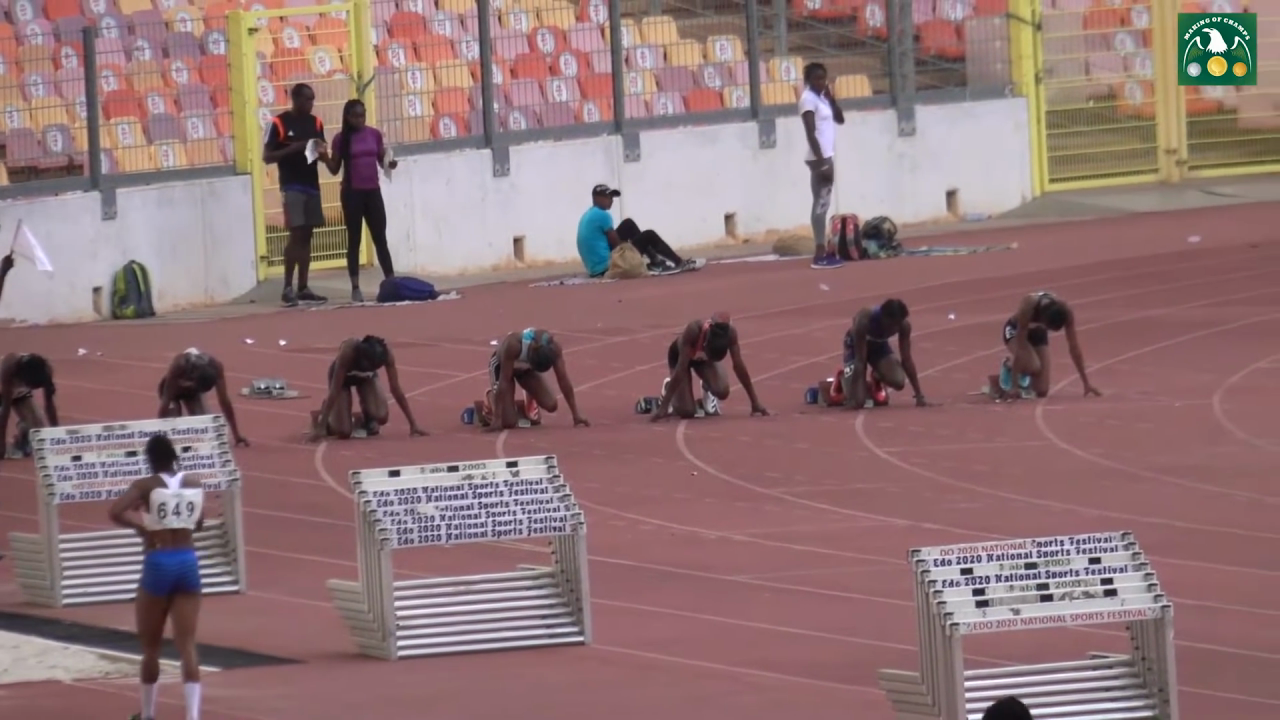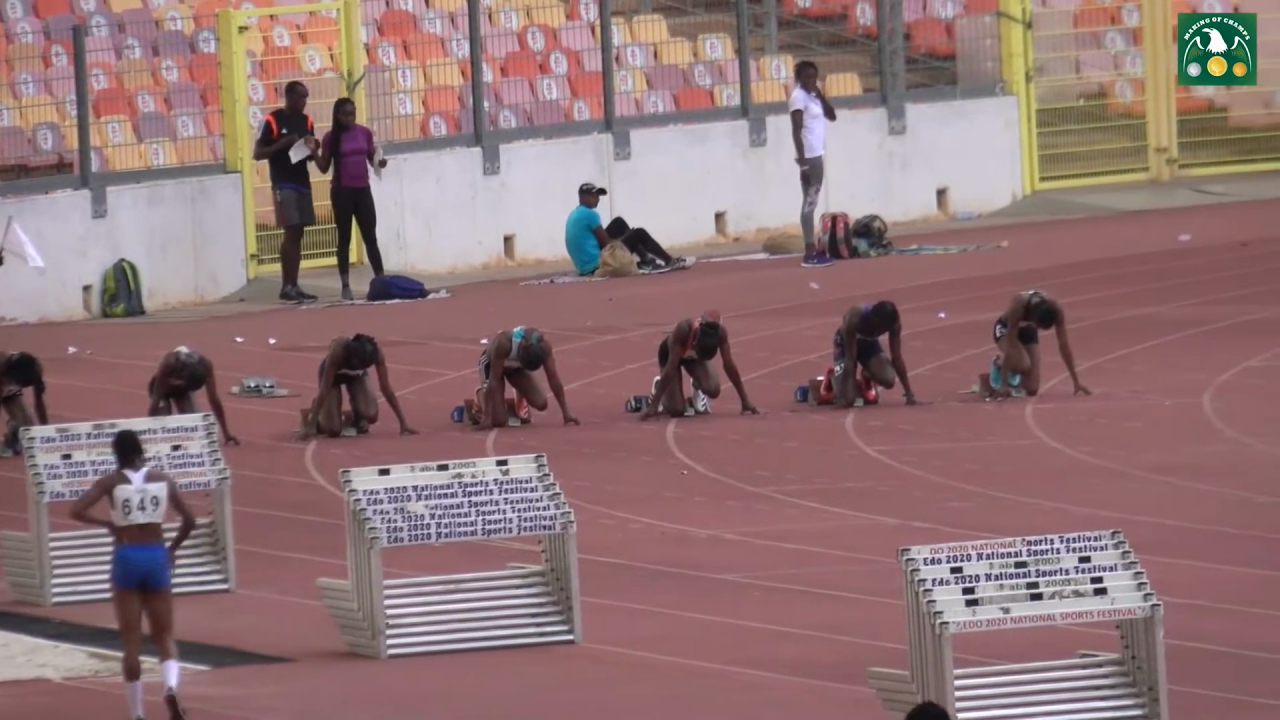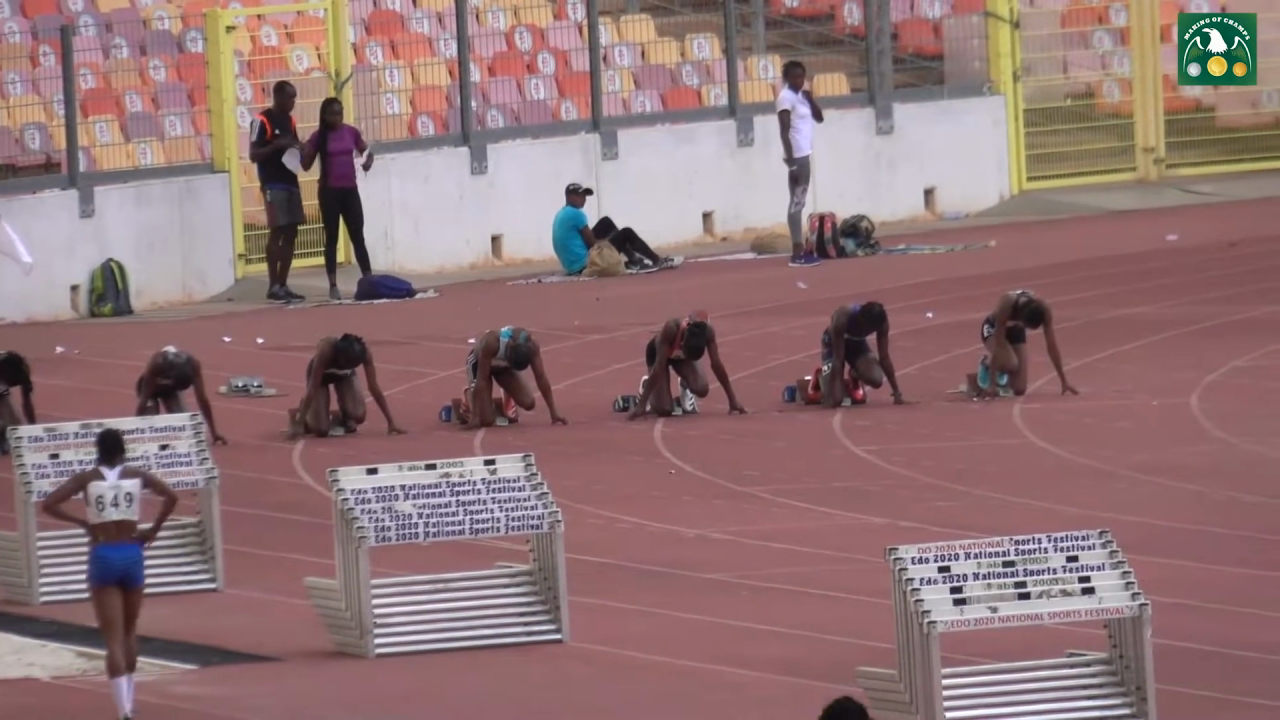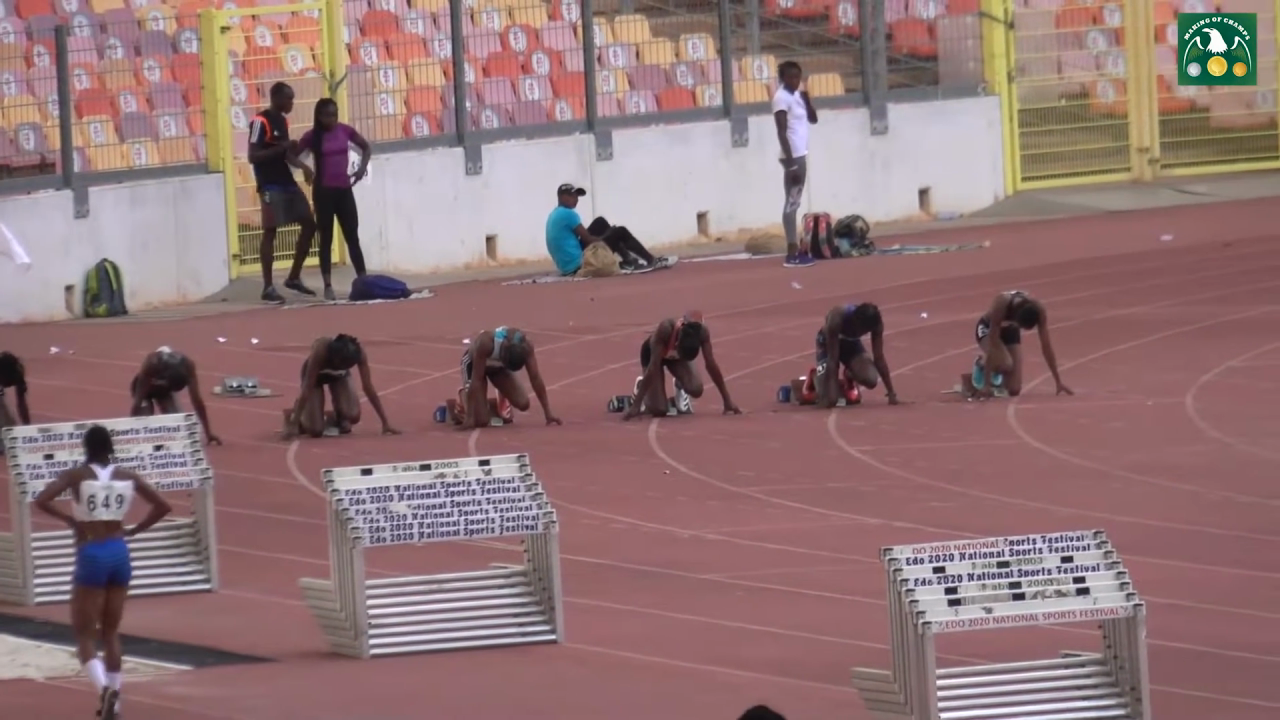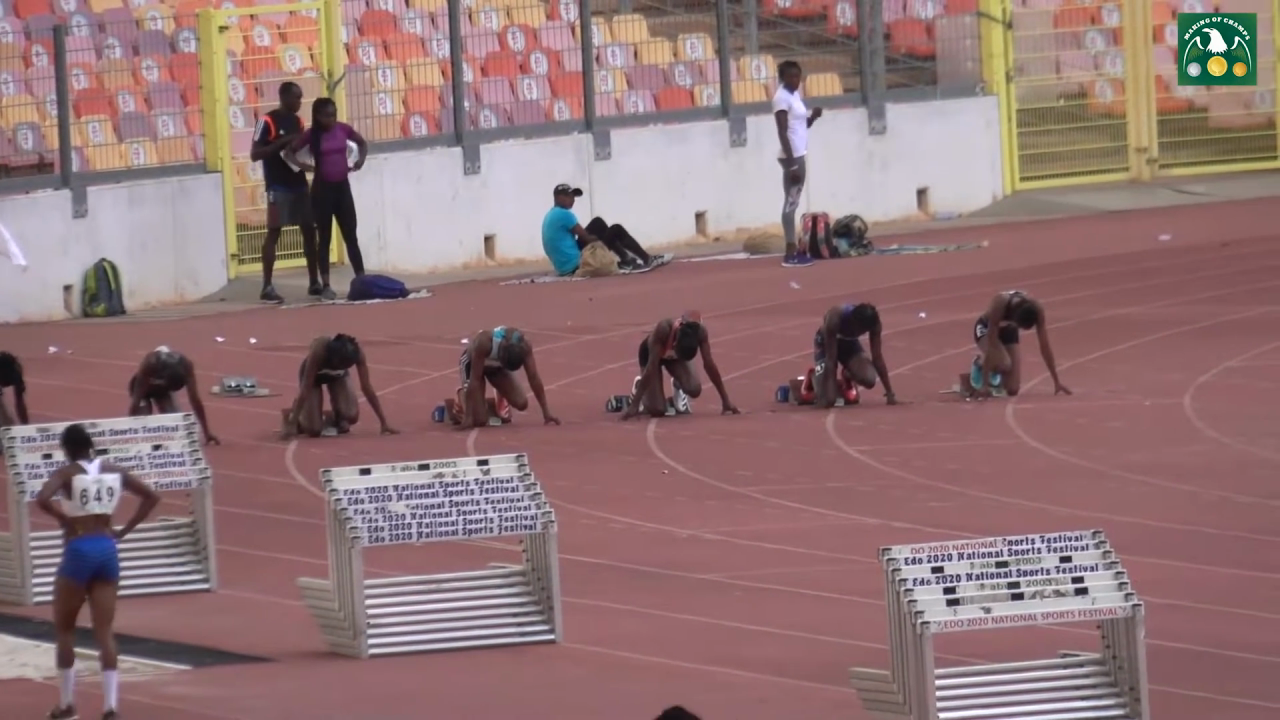
dt=0.3s
person 1, frame 1
left shoulder: (146, 485)
right shoulder: (195, 484)
left elbow: (114, 513)
left wrist: (140, 526)
left hip: (157, 565)
right hip: (188, 564)
left knee: (151, 648)
right knee: (187, 646)
person 1, frame 2
left shoulder: (111, 481)
right shoulder: (162, 479)
left elbow: (76, 511)
right elbow: (189, 521)
left wrist: (108, 523)
right wrist: (172, 550)
left hip: (126, 560)
right hip: (156, 558)
left knee: (132, 643)
right knee: (165, 637)
right ankle: (171, 688)
person 1, frame 3
left shoulder: (86, 478)
right shoulder: (137, 475)
left elbow: (48, 505)
right elbow: (171, 496)
left wrist: (82, 522)
right wrist: (153, 530)
left hip: (103, 558)
right hip: (132, 555)
left knee: (113, 641)
right knee: (128, 634)
person 1, frame 4
left shoulder: (76, 475)
right shoulder: (128, 477)
left elbow: (41, 500)
right elbow: (163, 507)
left wrist: (70, 520)
right wrist: (134, 530)
left hip: (90, 557)
right hip: (119, 554)
left knee: (84, 637)
right knee: (110, 634)
left ankle: (105, 688)
person 1, frame 5
left shoulder: (66, 473)
right shoulder: (114, 471)
left elbow: (42, 500)
right elbow: (151, 497)
left wrist: (63, 517)
right wrist: (123, 530)
left hip: (78, 552)
right hip: (107, 551)
left knee: (63, 631)
right knee: (104, 633)
person 2, frame 1
left shoulder: (316, 122)
right shoulder: (279, 123)
left elbow: (323, 157)
right elbow: (267, 157)
left wrist: (322, 151)
right wrist: (291, 149)
left hip: (312, 186)
right hip: (291, 187)
left knee: (306, 236)
right knee: (296, 234)
left ankle: (303, 288)
right ankle: (288, 288)
person 2, frame 2
left shoulder: (306, 121)
right shoulder: (272, 120)
right elbow: (258, 154)
left wrist: (312, 148)
right wrist: (283, 143)
left hip: (303, 184)
right hip: (284, 185)
left knee: (298, 235)
right knee: (291, 233)
left ankle: (294, 286)
right ankle: (286, 287)
person 2, frame 3
left shoulder: (290, 120)
right shoulder: (262, 120)
right elbow: (253, 155)
left wrist: (299, 148)
right wrist: (279, 144)
left hip: (291, 183)
right hip: (273, 185)
left knee: (290, 234)
right knee: (277, 232)
left ankle: (283, 285)
right ankle: (273, 286)
person 2, frame 4
left shoulder: (282, 120)
right shoulder: (260, 121)
right elbow: (252, 157)
left wrist: (302, 166)
right wrist: (281, 148)
left hip: (289, 183)
right hip: (271, 186)
left knee: (310, 224)
right knee: (270, 233)
left ankle: (294, 277)
right ankle: (268, 287)
person 2, frame 5
left shoulder: (296, 121)
right shoulder: (267, 121)
right elbow: (255, 154)
right wrist: (280, 143)
left hip: (299, 184)
right hip: (278, 187)
left knee: (310, 231)
right knee: (273, 233)
left ankle: (314, 282)
right ankle: (267, 287)
person 3, frame 1
left shoulder: (821, 98)
right shoulder: (808, 99)
left elbow: (840, 119)
right elbow: (811, 135)
left wrist: (831, 99)
right wrist: (822, 164)
left hip: (824, 157)
right hip: (819, 158)
left knee: (820, 203)
right knee: (822, 203)
left ankle: (823, 250)
right ankle: (819, 255)
person 3, frame 2
left shoulder: (812, 96)
right shoulder: (798, 97)
left elbow: (832, 116)
right elbow: (797, 133)
left wrist: (822, 98)
right wrist: (803, 164)
left hip: (815, 156)
right hip: (809, 157)
left knee: (811, 202)
right knee: (810, 202)
left ankle: (813, 249)
right ankle: (809, 254)
person 3, frame 3
left shoulder: (801, 96)
right shoulder: (785, 98)
left elbow: (819, 118)
right elbow: (784, 133)
left wrist: (810, 100)
right wrist: (792, 164)
left hip: (803, 155)
right hip: (796, 157)
left knee: (799, 202)
right knee: (797, 202)
left ankle: (800, 248)
right ankle: (797, 254)
person 3, frame 4
left shoulder: (796, 96)
right shoulder: (781, 98)
left elbow: (813, 120)
right elbow: (782, 133)
left wrist: (807, 101)
right wrist: (791, 164)
left hip: (799, 156)
right hip: (792, 157)
left knee: (794, 202)
right knee: (792, 203)
left ankle: (795, 248)
right ankle: (792, 254)
person 3, frame 5
left shoulder: (795, 96)
right shoulder: (782, 97)
right elbow: (783, 133)
left wrist: (813, 117)
right wrist: (792, 164)
left hip: (797, 156)
right hip: (791, 157)
left knee: (792, 202)
right knee: (791, 202)
left ankle: (793, 249)
right ankle: (790, 253)
person 4, frame 1
left shoulder: (374, 134)
right shoulder: (341, 138)
left elbow: (382, 160)
right elbow: (335, 169)
left wrist: (390, 164)
left hip: (373, 191)
right hip: (352, 193)
left knee: (380, 239)
right knee: (354, 240)
right ankle: (355, 288)
person 4, frame 2
left shoulder: (365, 132)
right shoulder: (331, 137)
left elbow: (372, 158)
right elbow: (324, 168)
left wrist: (380, 162)
left hip: (363, 189)
right hip: (342, 191)
left knee: (370, 237)
right knee: (344, 239)
right ankle: (345, 286)
person 4, frame 3
left shoulder: (351, 132)
right shoulder: (318, 136)
left elbow: (367, 152)
right elbow: (306, 166)
left wrist: (368, 162)
right wrist: (305, 153)
left hip: (350, 190)
right hip: (329, 191)
left knee: (358, 237)
right knee: (331, 238)
right ankle: (333, 286)
person 4, frame 4
left shoulder: (345, 130)
right shoulder: (312, 136)
left elbow: (366, 147)
left wrist: (362, 167)
left hip: (345, 190)
right hip: (323, 192)
left knee: (352, 237)
right knee: (326, 239)
right ankle: (328, 286)
person 4, frame 5
left shoulder: (344, 129)
right shoulder: (310, 134)
left elbow: (362, 143)
right elbow: (288, 153)
left wrist: (361, 158)
right wrist: (302, 164)
left hip: (343, 187)
right hip: (322, 189)
left knee: (351, 236)
right knee: (324, 238)
right ankle: (325, 285)
